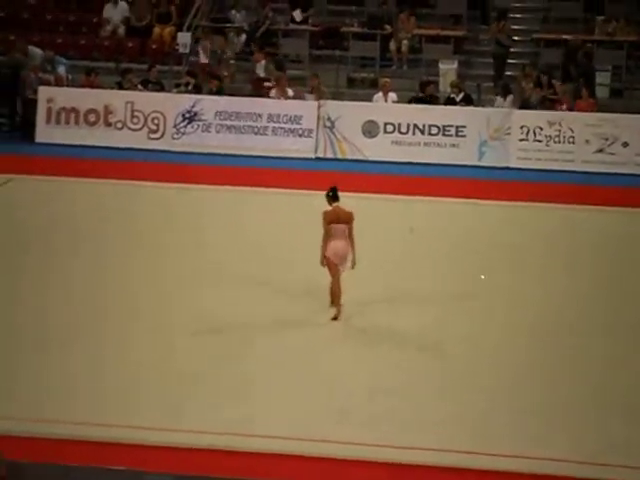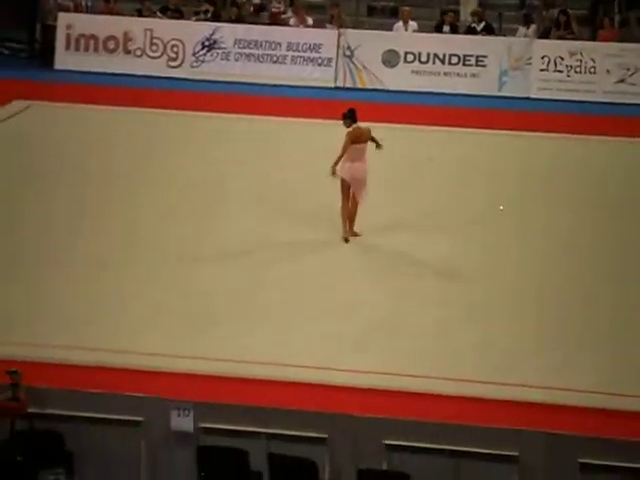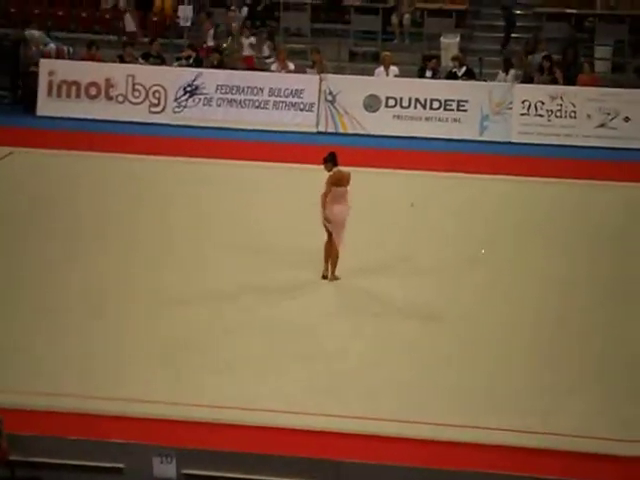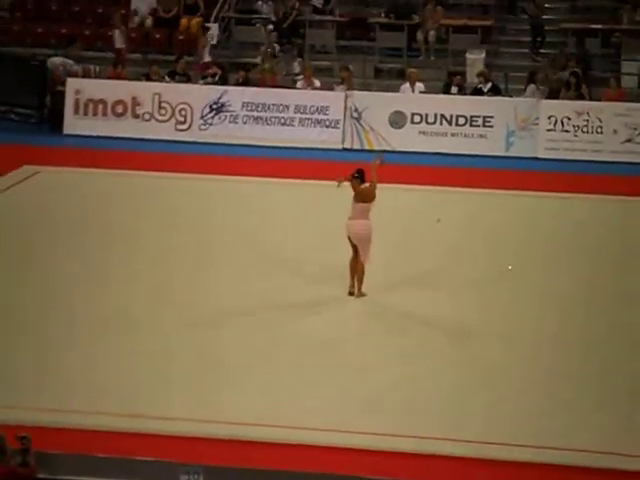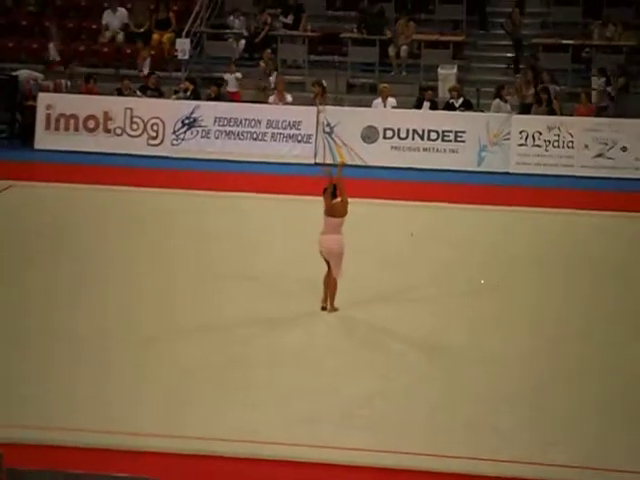
dt=0.5s
person 1, frame 1
left shoulder: (326, 214)
right shoulder: (349, 214)
left elbow: (326, 235)
right elbow: (350, 236)
left wrist: (322, 254)
right wrist: (354, 255)
left hip: (331, 247)
right hip: (343, 247)
left knee: (335, 279)
right knee: (335, 276)
left ankle: (338, 309)
right ankle: (334, 301)
person 1, frame 2
left shoulder: (351, 134)
right shoulder: (367, 131)
left elbow: (343, 152)
right elbow: (371, 138)
left wrist: (334, 165)
right wrist: (377, 143)
left hip: (348, 167)
right hip: (361, 168)
left knee: (345, 200)
right knee: (355, 200)
left ankle: (345, 230)
right ankle: (351, 229)
person 1, frame 3
left shoulder: (332, 177)
right shoulder: (347, 175)
left elbow: (324, 196)
left wrist: (324, 213)
left hip: (329, 210)
right hip: (341, 211)
left knee: (329, 238)
right knee: (336, 243)
left ankle: (325, 269)
right ankle: (332, 274)
person 1, frame 4
left shoulder: (359, 192)
right shoulder: (372, 189)
left elbow: (350, 180)
right elbow: (373, 173)
left wrist: (343, 179)
right wrist: (377, 163)
left hip: (352, 225)
right hip: (364, 226)
left knee: (355, 255)
right knee: (361, 259)
left ankle: (352, 285)
right ankle: (359, 290)
person 1, frame 5
left shoulder: (328, 206)
right shoulder: (344, 205)
left elbow: (330, 189)
right elbow: (341, 187)
left wrist: (329, 176)
right wrist: (340, 172)
left hip: (323, 240)
right hip: (336, 241)
left knee: (330, 270)
right knee: (334, 274)
left ankle: (324, 300)
right ankle: (331, 305)
